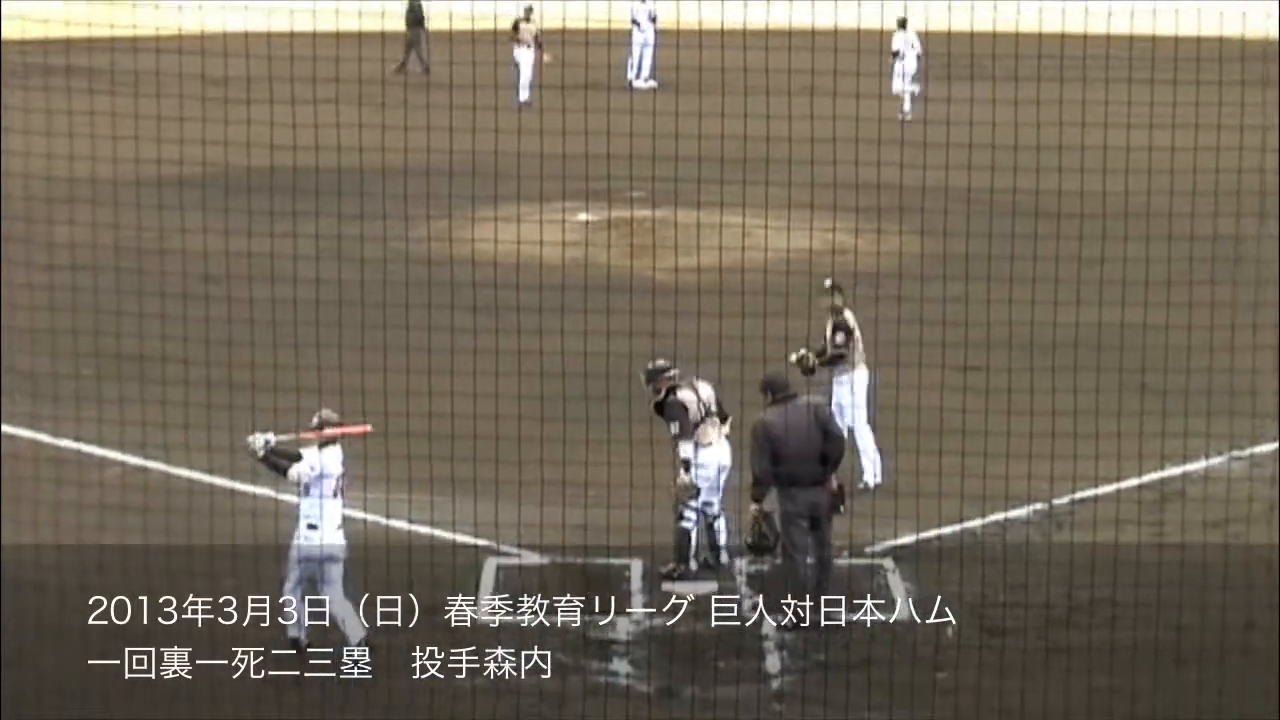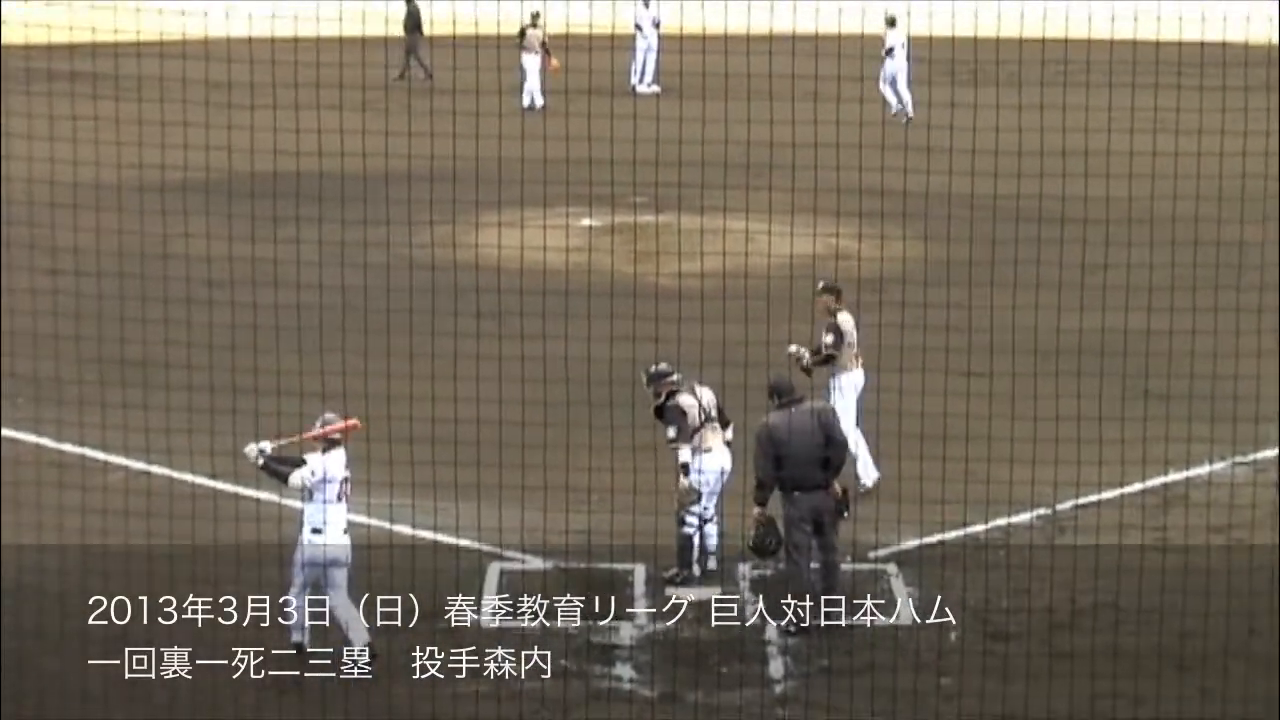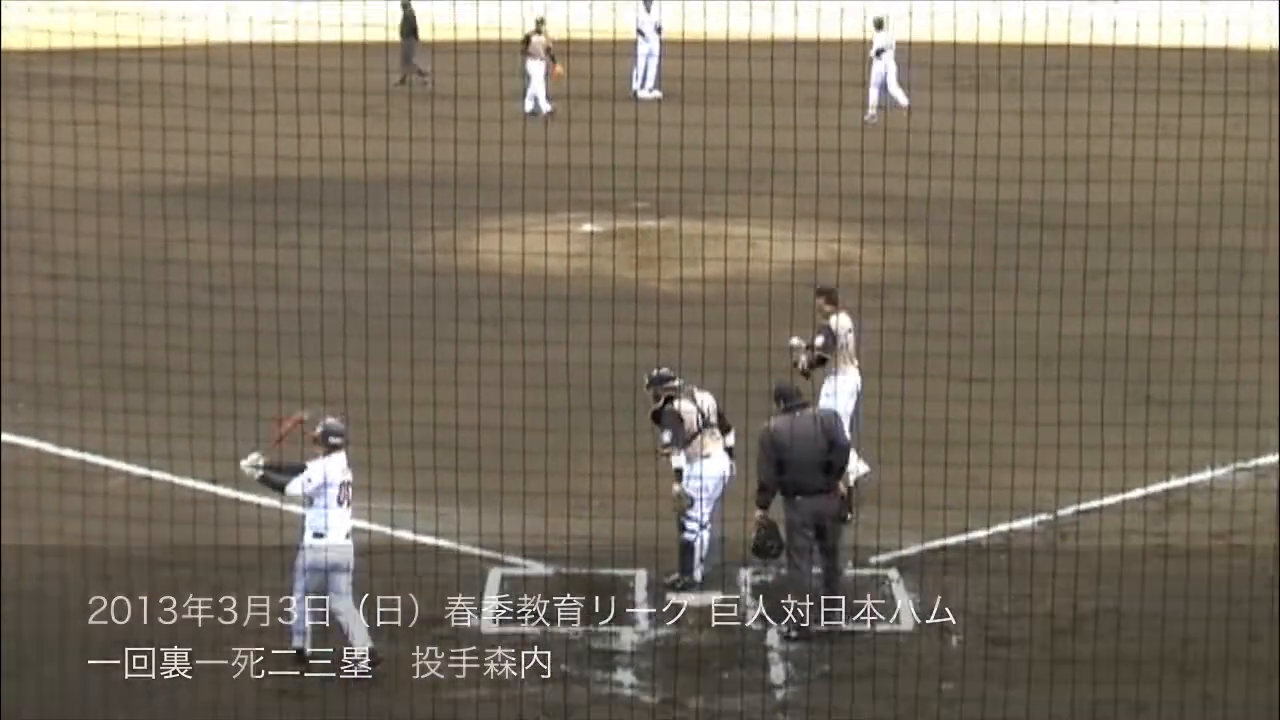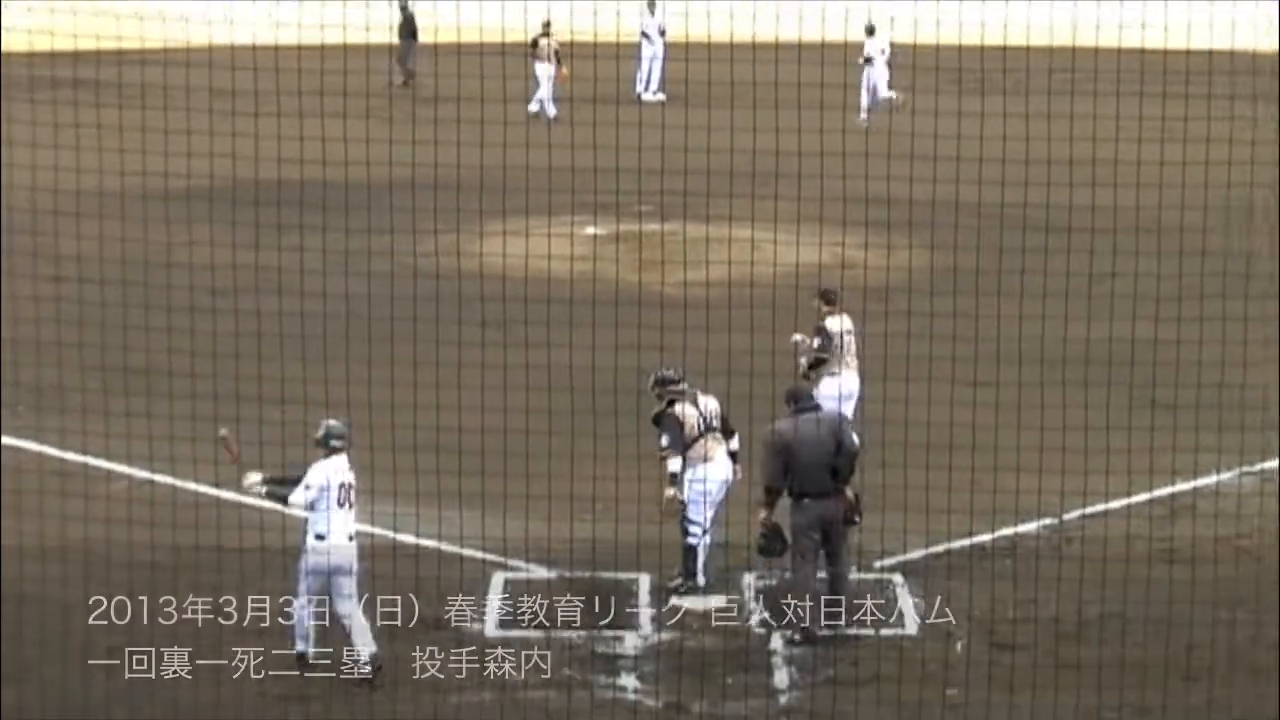
dt=0.1s
person 1, frame 1
left shoulder: (765, 422)
right shoulder: (817, 406)
left elbow: (763, 467)
right elbow: (837, 439)
left wrist: (758, 499)
right wrist: (830, 472)
left hip: (791, 494)
right hip: (822, 490)
left knee: (795, 553)
right knee: (823, 546)
left ankle: (799, 614)
right ankle: (822, 599)
person 1, frame 2
left shoulder: (769, 425)
right shoulder: (822, 411)
left elbow: (766, 470)
right elbow: (839, 444)
left wrist: (761, 503)
right wrist: (832, 477)
left hip: (795, 498)
right hip: (825, 494)
left knee: (798, 557)
right knee: (828, 550)
left ankle: (801, 618)
person 1, frame 3
left shoulder: (772, 428)
right shoulder: (827, 416)
left elbow: (768, 474)
right elbow: (843, 447)
left wrist: (763, 506)
right wrist: (835, 479)
left hip: (797, 502)
right hip: (828, 498)
left knee: (799, 562)
right knee: (831, 556)
left ankle: (802, 623)
person 1, frame 4
left shoulder: (780, 429)
right shoulder: (836, 420)
left elbow: (775, 475)
right elbow: (851, 452)
left wrist: (768, 506)
right wrist: (843, 484)
left hip: (804, 505)
right hip: (836, 502)
left knee: (805, 565)
right knee: (837, 561)
left ankle: (807, 625)
right ankle: (836, 613)
person 2, frame 1
left shoulder: (325, 457)
right shoulder: (331, 453)
left elbow: (294, 474)
right elbow: (296, 457)
left wrist: (262, 454)
right wrist: (268, 446)
left hip: (310, 536)
right hip: (335, 537)
left knee: (294, 589)
right knee: (333, 594)
left ankle: (296, 639)
right ankle: (359, 640)
person 2, frame 2
left shoulder: (327, 461)
right shoulder: (335, 456)
left elbow: (295, 480)
right elbow: (299, 463)
left wrist: (261, 461)
right wrist: (267, 453)
left hip: (315, 540)
right hip: (339, 541)
left knee: (298, 593)
right knee: (338, 598)
left ankle: (299, 643)
right ankle: (362, 644)
person 2, frame 3
left shoulder: (324, 465)
right shoulder: (340, 460)
left elbow: (294, 489)
right elbow: (299, 470)
left wrist: (259, 474)
right wrist: (263, 463)
left hip: (316, 544)
right hip: (342, 545)
left knee: (301, 598)
right knee: (342, 602)
left ankle: (301, 649)
right ankle: (365, 650)
person 2, frame 4
left shoulder: (323, 468)
right shoulder: (342, 464)
left elbow: (297, 499)
right elbow: (302, 481)
left wrist: (264, 490)
right wrist: (264, 479)
left hip: (319, 548)
right hip: (346, 548)
left knee: (305, 602)
right knee: (348, 607)
left ankle: (303, 655)
right ankle: (368, 656)
person 3, frame 1
left shoulder: (673, 400)
right shoulder: (702, 385)
left elbow: (683, 437)
right elbow: (724, 418)
left wrist: (684, 470)
left hip: (702, 457)
right hip: (722, 451)
left knee: (688, 511)
right knee: (712, 507)
left ankle: (685, 565)
right ankle: (719, 555)
person 3, frame 2
left shoulder: (673, 405)
right shoulder: (703, 391)
left elbow: (681, 441)
right elbow: (726, 424)
left wrist: (683, 474)
right wrist: (724, 447)
left hip: (702, 462)
right hip: (722, 456)
left knee: (689, 516)
right knee: (708, 512)
left ankle: (688, 570)
right ankle: (709, 560)
person 3, frame 3
left shoulder: (670, 410)
right shoulder: (704, 396)
left elbow: (674, 447)
right elbow: (727, 429)
left wrist: (677, 481)
right wrist: (730, 457)
left hip: (699, 467)
right hip: (720, 462)
left knee: (689, 522)
right knee: (703, 519)
left ankle: (689, 576)
right ankle: (697, 566)
person 3, frame 4
left shoulder: (671, 414)
right shoulder: (709, 400)
left elbow: (672, 451)
right elbow: (730, 434)
left wrist: (672, 484)
right wrist: (735, 462)
left hip: (701, 471)
right hip: (724, 466)
left knee: (693, 526)
right knee: (705, 523)
left ankle: (693, 581)
right ankle: (696, 571)
person 4, frame 1
left shoulder: (842, 321)
right shoulder: (837, 317)
left elbow: (837, 355)
right elbow: (831, 344)
left wrist: (814, 362)
right wrist: (808, 355)
left hip: (851, 376)
right hip: (842, 375)
left knee: (859, 425)
right knee: (838, 423)
left ankle: (873, 475)
person 4, frame 2
left shoulder: (835, 322)
right shoulder: (842, 317)
left elbow: (830, 356)
left wrist: (809, 362)
right wrist: (806, 353)
left hip: (845, 378)
right hip: (845, 377)
left knee: (848, 428)
right knee: (838, 427)
left ankle: (869, 474)
person 4, frame 3
left shoulder: (827, 324)
right shoulder: (844, 318)
left elbow: (822, 355)
left wrist: (804, 364)
right wrist: (806, 346)
left hip: (837, 380)
right hip: (852, 378)
right knee: (841, 428)
left ankle: (857, 466)
person 4, frame 4
left shoulder: (824, 327)
right shoulder: (847, 321)
left elbow: (819, 357)
left wrist: (805, 367)
right wrist: (808, 343)
left hip: (832, 382)
right hip: (851, 380)
